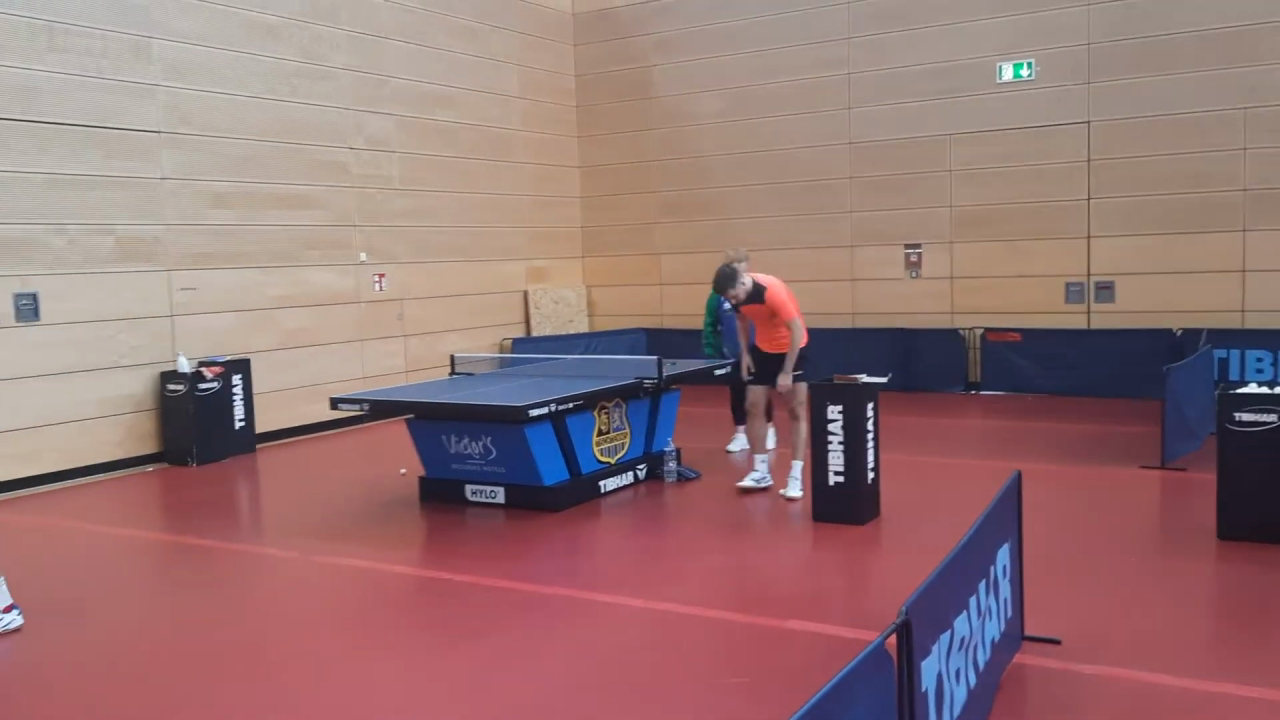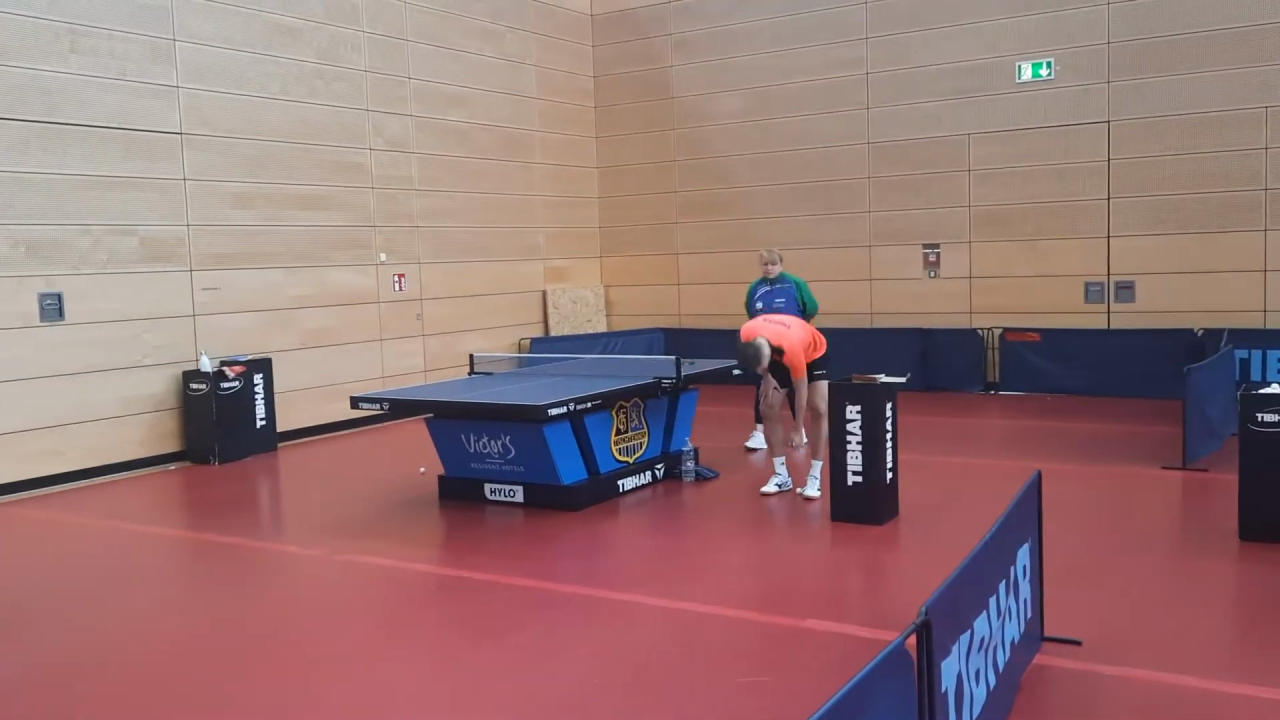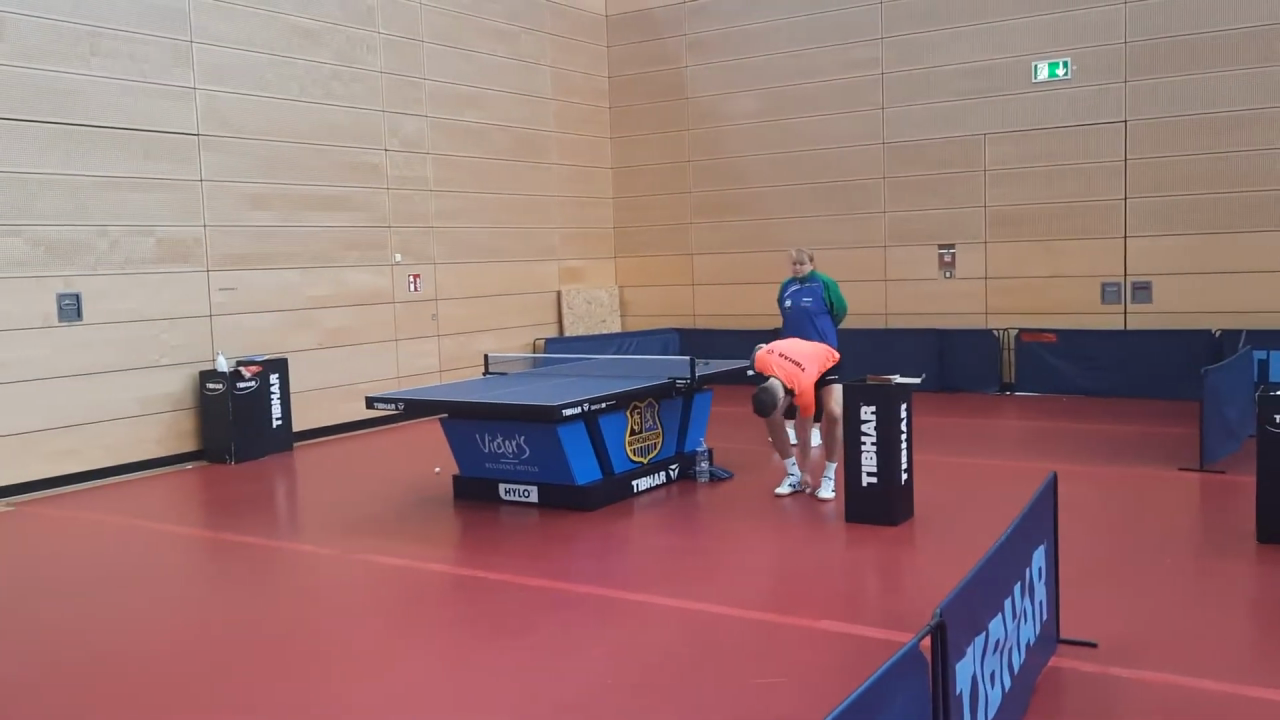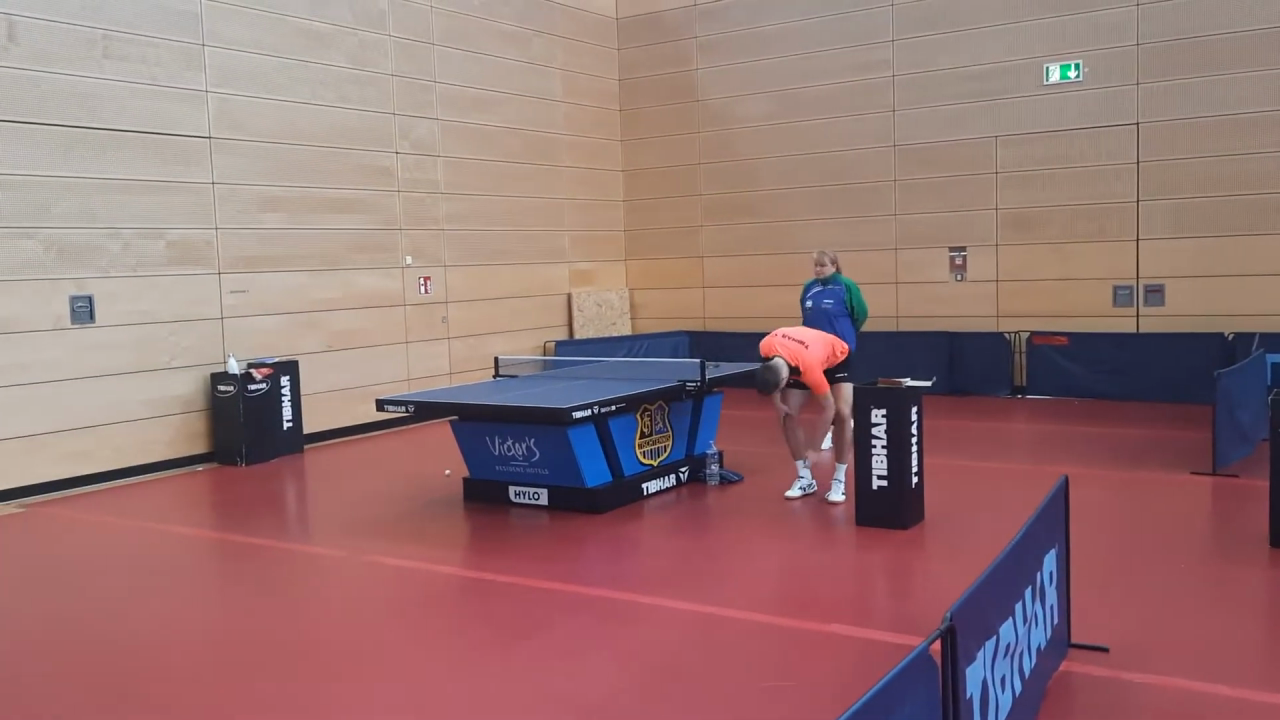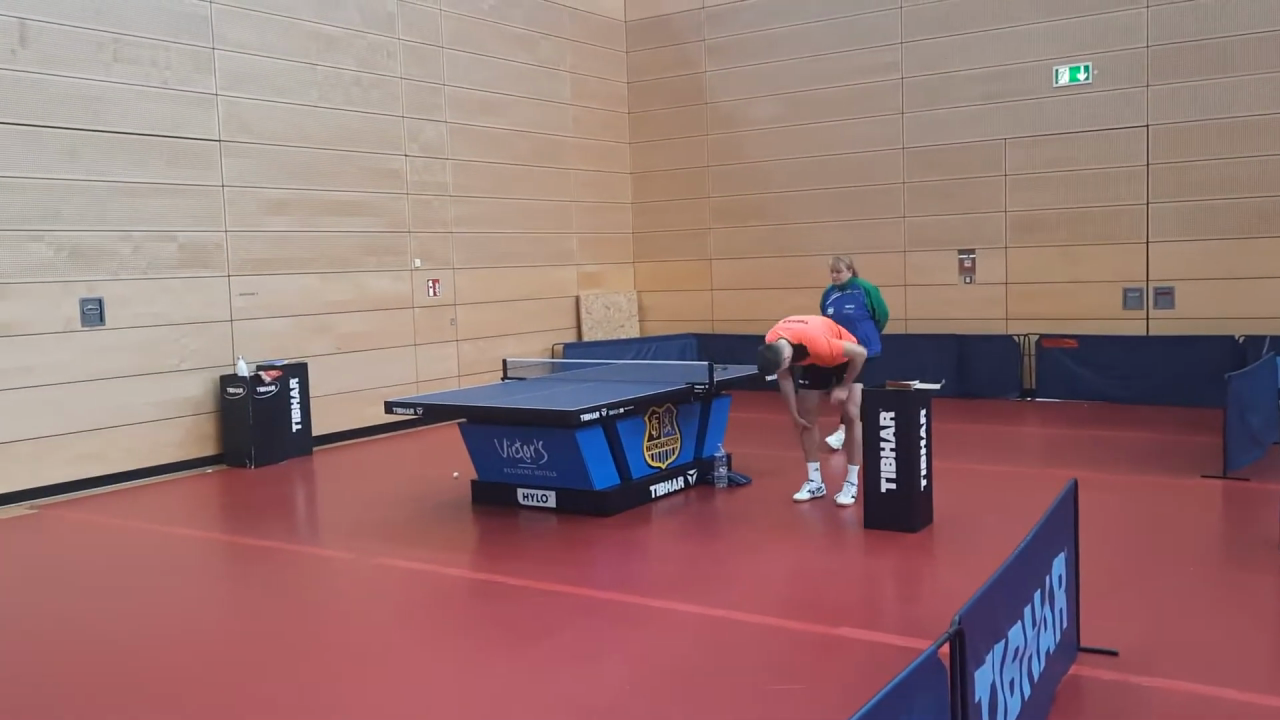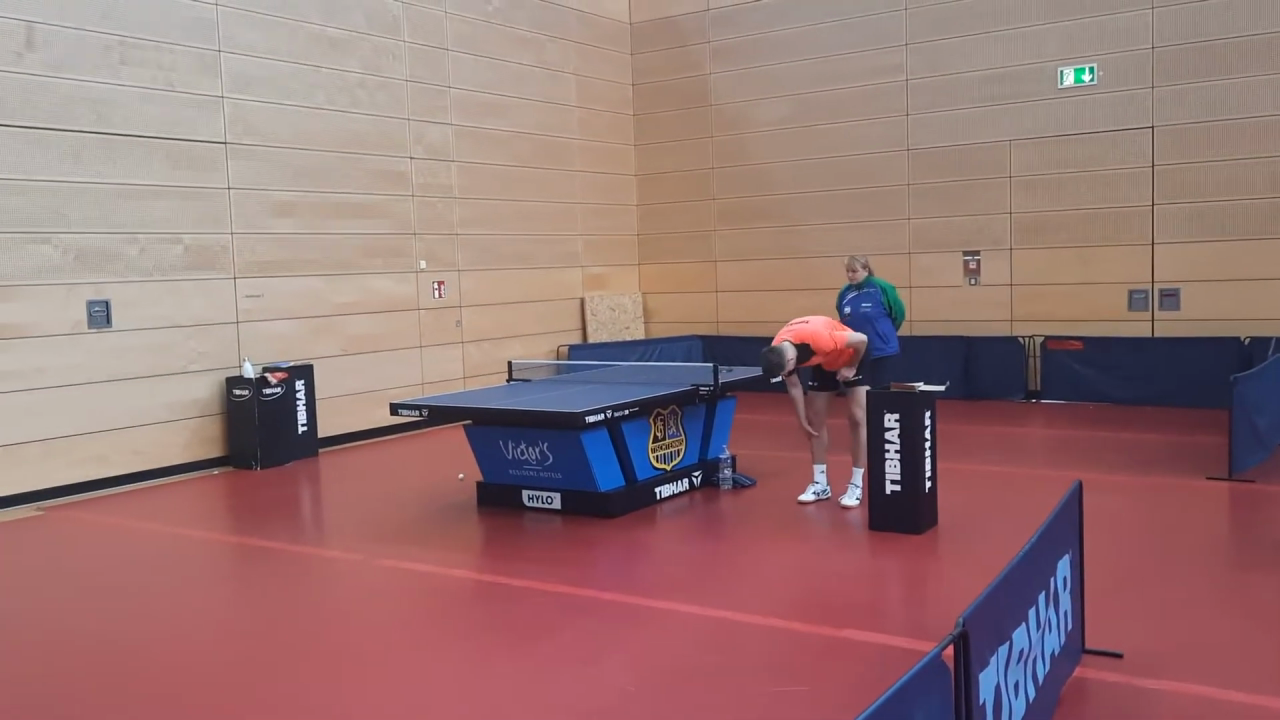
dt=0.3s
person 1, frame 1
right shoulder: (719, 292)
right elbow: (710, 324)
right wrist: (712, 351)
right hip: (733, 353)
right knee: (737, 392)
left ankle: (770, 429)
right ankle: (740, 435)
person 1, frame 2
left shoulder: (795, 284)
right shoulder: (755, 289)
left elbow: (811, 309)
right elbow: (752, 318)
right knee: (762, 390)
right ankle: (759, 433)
person 1, frame 3
left shoulder: (824, 283)
right shoulder: (786, 287)
left elbow: (840, 310)
left wrist: (822, 328)
right wrist: (797, 328)
left ankle: (815, 429)
right ankle: (789, 429)
person 1, frame 4
left shoulder: (844, 286)
right shoulder: (809, 291)
left elbow: (861, 314)
left wrist: (846, 330)
left knee: (838, 394)
left ankle: (834, 431)
right ankle: (847, 423)
person 1, frame 5
left shoulder: (865, 289)
right shoulder: (828, 294)
left elbow: (882, 315)
left wrist: (867, 335)
left hip: (862, 350)
left knee: (852, 392)
right knee: (854, 394)
left ankle: (844, 431)
right ankle: (862, 430)
person 1, frame 6
left shoulder: (881, 288)
right shoulder: (845, 294)
left elbow: (899, 313)
left wrist: (883, 333)
left hip: (881, 352)
right knee: (858, 405)
person 2, frame 1
left shoulder: (771, 291)
right shoulder: (734, 293)
left elbow: (796, 329)
left wrist: (787, 373)
right wrist: (744, 356)
left hip: (792, 347)
right hip: (761, 351)
left knee: (796, 412)
right knee: (753, 407)
left ankle: (796, 476)
right ankle: (761, 470)
person 2, frame 2
left shoulder: (790, 347)
right shoulder: (747, 335)
left elbow: (801, 390)
left wrist: (798, 429)
right wrist: (766, 377)
left hip: (813, 355)
right hip: (779, 358)
left knee: (819, 409)
right knee: (768, 409)
left ankle: (815, 477)
right ankle: (781, 475)
person 2, frame 3
left shoulder: (802, 388)
right shoulder: (761, 359)
left elbow: (805, 431)
left wrist: (805, 471)
left hip: (827, 364)
right hip: (789, 365)
left knee: (834, 414)
right knee: (771, 419)
left ankle: (828, 478)
right ankle: (792, 474)
person 2, frame 4
left shoulder: (809, 368)
right shoulder: (766, 347)
left elbow: (829, 408)
left wrist: (814, 450)
right wrist: (778, 403)
left hip: (837, 359)
right knee: (788, 416)
left ankle: (839, 480)
right ankle: (804, 478)
person 2, frame 5
left shoulder: (813, 341)
right shoulder: (771, 343)
left elbow: (860, 353)
right elbow: (785, 379)
left wrist: (845, 387)
right wrist: (794, 414)
left hip: (844, 357)
right hip: (814, 361)
left knee: (851, 414)
right knee: (807, 416)
left ankle: (851, 483)
right ankle: (815, 481)
person 2, frame 6
left shoulder: (815, 338)
right shoulder: (778, 350)
left elbow: (862, 339)
right elbow: (793, 386)
left wrist: (852, 367)
right wrist: (802, 420)
left hip: (850, 358)
right hip: (824, 363)
right knee: (814, 418)
left ankle: (856, 486)
right ankle: (820, 484)
